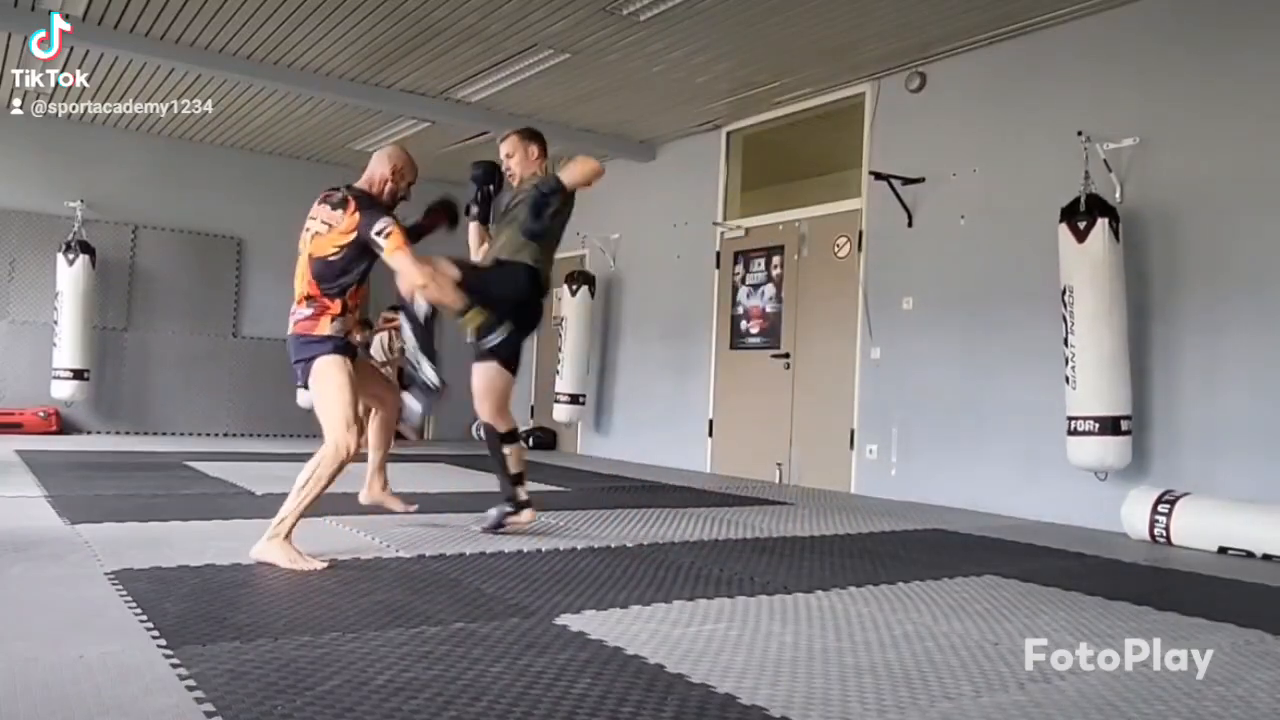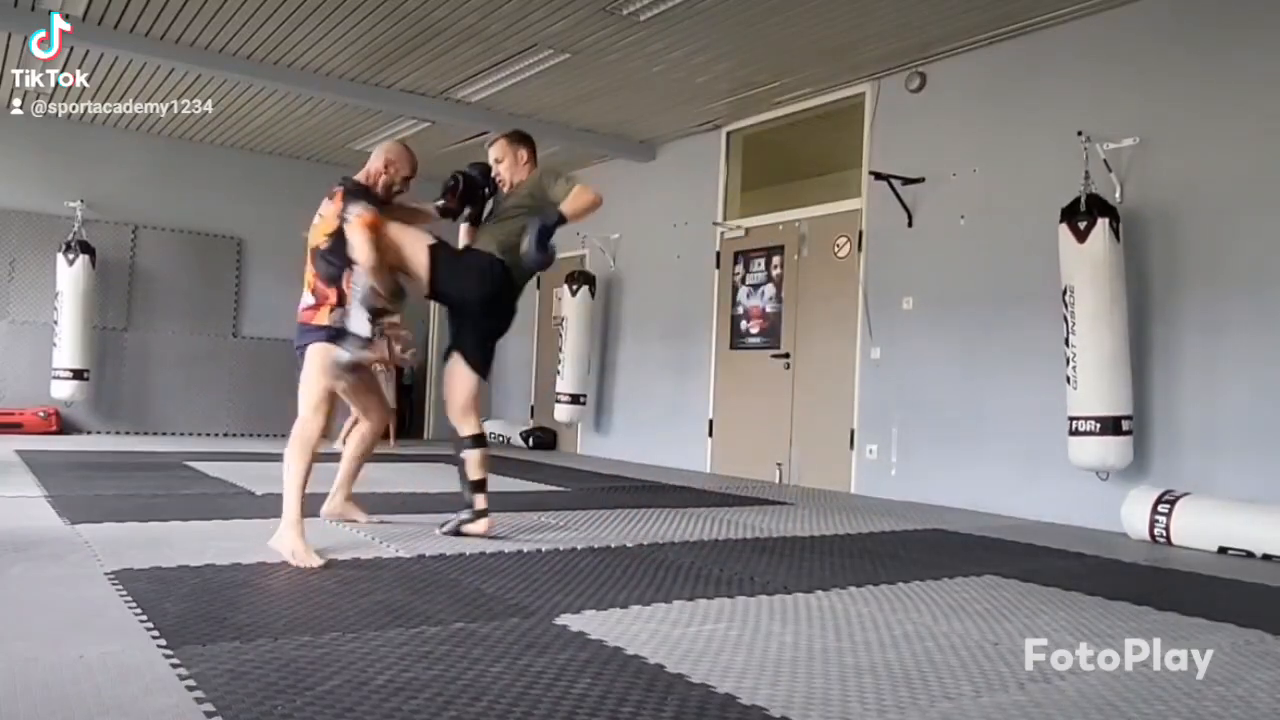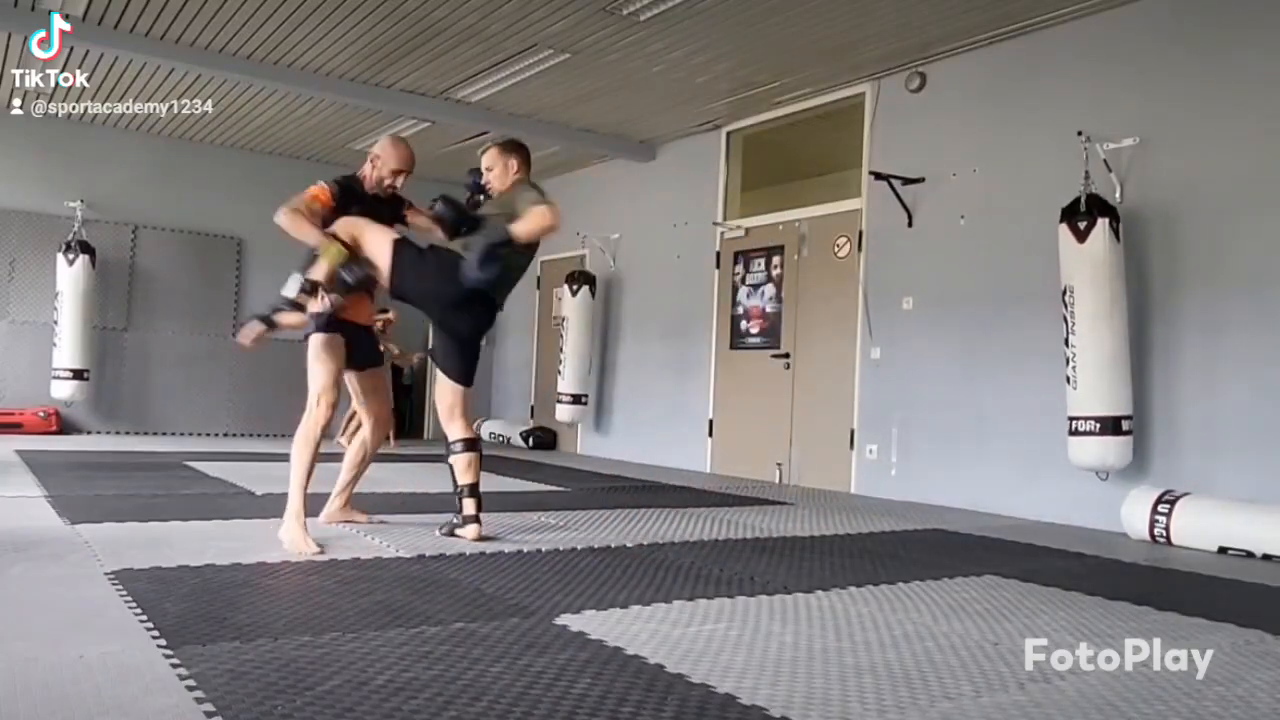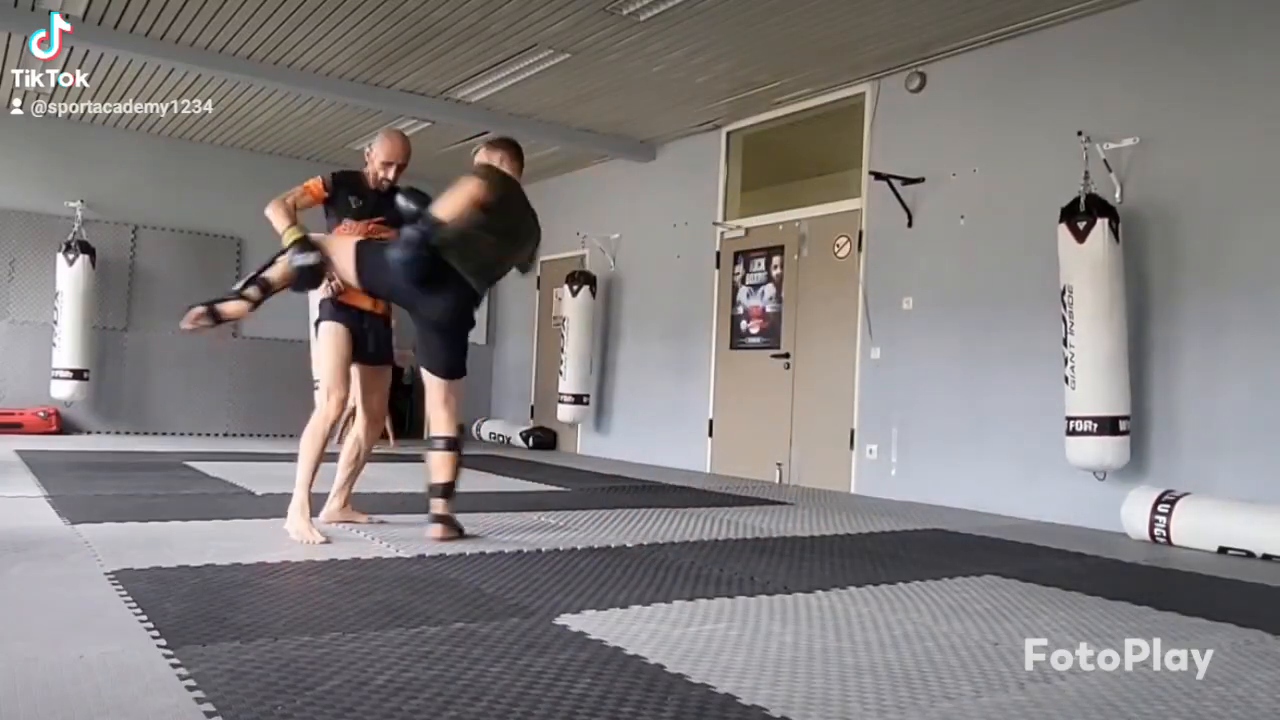
dt=0.1s
person 1, frame 1
left shoulder: (331, 201)
right shoulder: (372, 216)
right elbow: (416, 278)
left wrist: (426, 224)
left hip: (329, 335)
right hip: (320, 339)
left knee: (387, 398)
right knee: (343, 443)
left ankle: (375, 486)
right ankle: (276, 538)
person 1, frame 2
left shoulder: (351, 196)
right shoulder: (358, 202)
left elbow: (411, 217)
right elbow: (366, 254)
right wrist: (391, 298)
left hip: (338, 328)
right hip: (324, 327)
left knee: (377, 414)
right knee: (315, 417)
left ankle: (338, 499)
right ankle: (289, 529)
person 1, frame 3
left shoulder: (392, 204)
right shoulder: (338, 191)
left elbow: (435, 227)
right elbow: (287, 215)
left hip: (365, 322)
right hip: (331, 317)
left knee: (380, 421)
right knee: (322, 407)
left ankle: (338, 503)
right ankle: (294, 517)
person 1, frame 4
left shoulder: (400, 201)
right shoulder: (339, 184)
right elbow: (277, 207)
left hip: (378, 316)
right hip: (341, 307)
left knee: (373, 418)
right knee: (334, 401)
left ankle: (337, 503)
right ankle: (299, 507)
person 2, frame 1
left shoulder: (544, 185)
right shoulder: (510, 200)
left elbow: (591, 167)
right elbow: (480, 260)
left wrist: (552, 188)
right wrist: (480, 211)
left hip: (517, 281)
right hip: (513, 298)
right knee: (491, 405)
right ankle: (516, 502)
person 2, frame 2
left shoulder: (540, 185)
right shoulder: (500, 201)
left elbow: (590, 196)
right elbow: (467, 250)
left wrist: (551, 221)
right wrist: (467, 211)
left hip: (482, 275)
right hip: (492, 301)
left knee: (382, 230)
right knee: (462, 410)
right ankle: (477, 510)
person 2, frame 3
left shoulder: (522, 192)
left elbow: (547, 217)
left wrist: (500, 240)
right wrist: (457, 227)
left hip: (450, 276)
right hip: (473, 309)
left knee: (346, 229)
right knee: (452, 414)
left ankle: (301, 301)
right ankle: (468, 515)
person 2, frame 4
left shoulder: (492, 177)
right shoulder: (528, 222)
left elbow: (473, 188)
right elbow: (525, 265)
left wrist: (425, 227)
left hip: (427, 273)
right hip: (452, 306)
left knee: (321, 245)
right knee: (444, 413)
left ankle: (233, 305)
right ankle: (441, 514)
